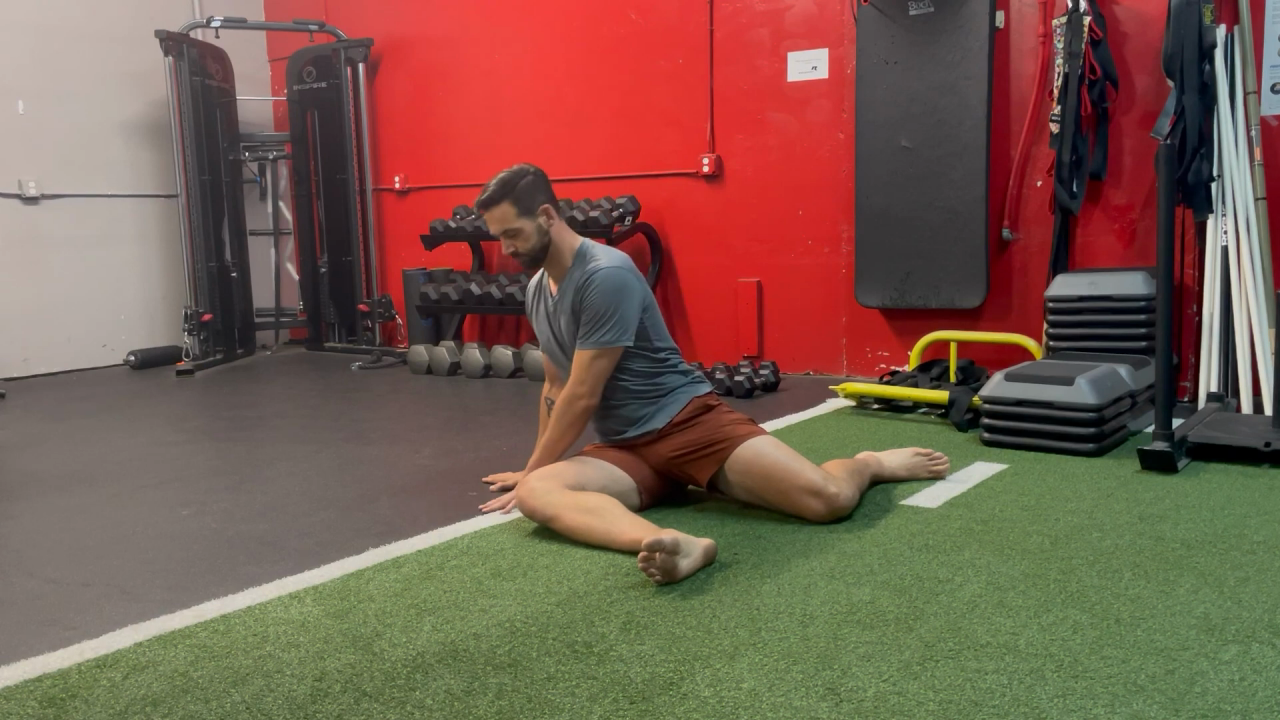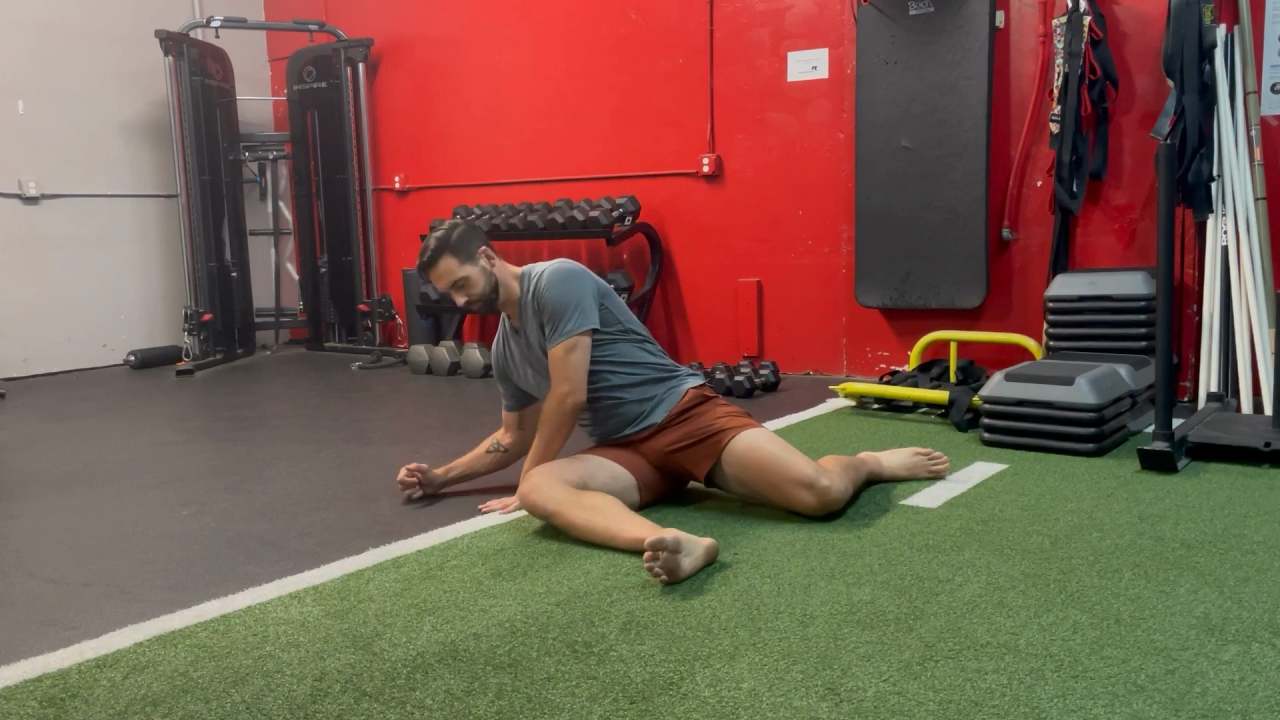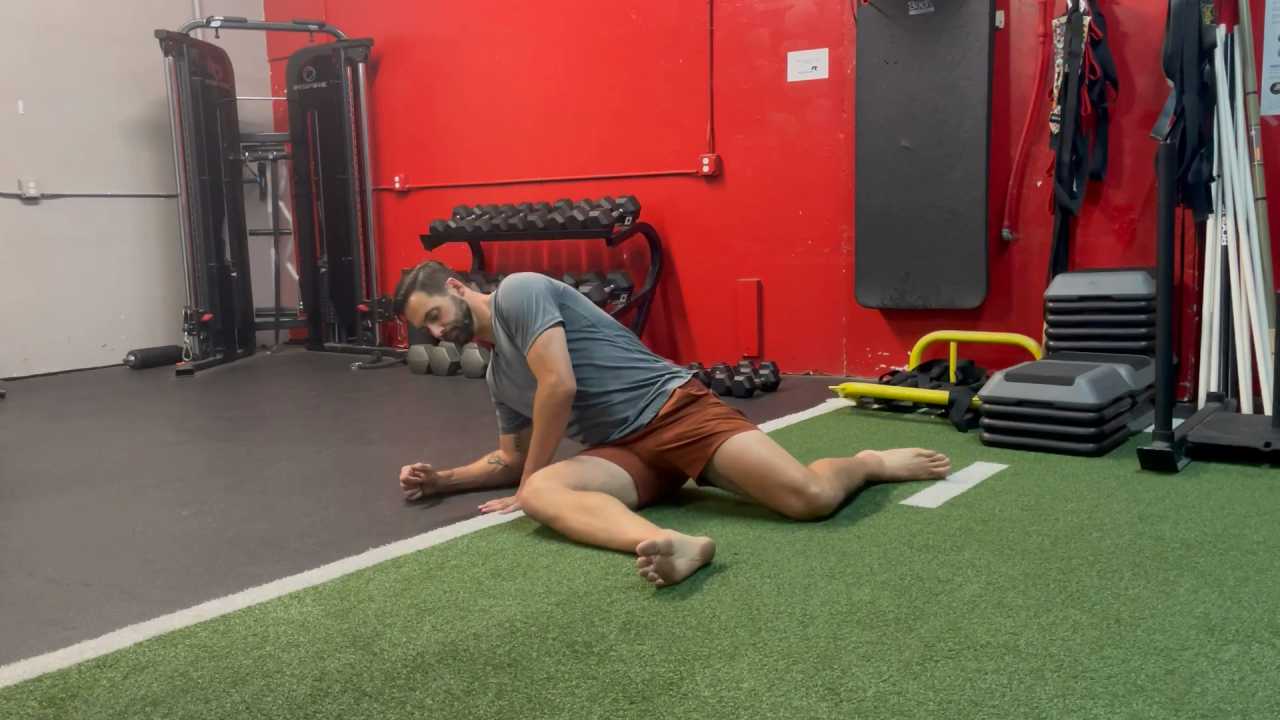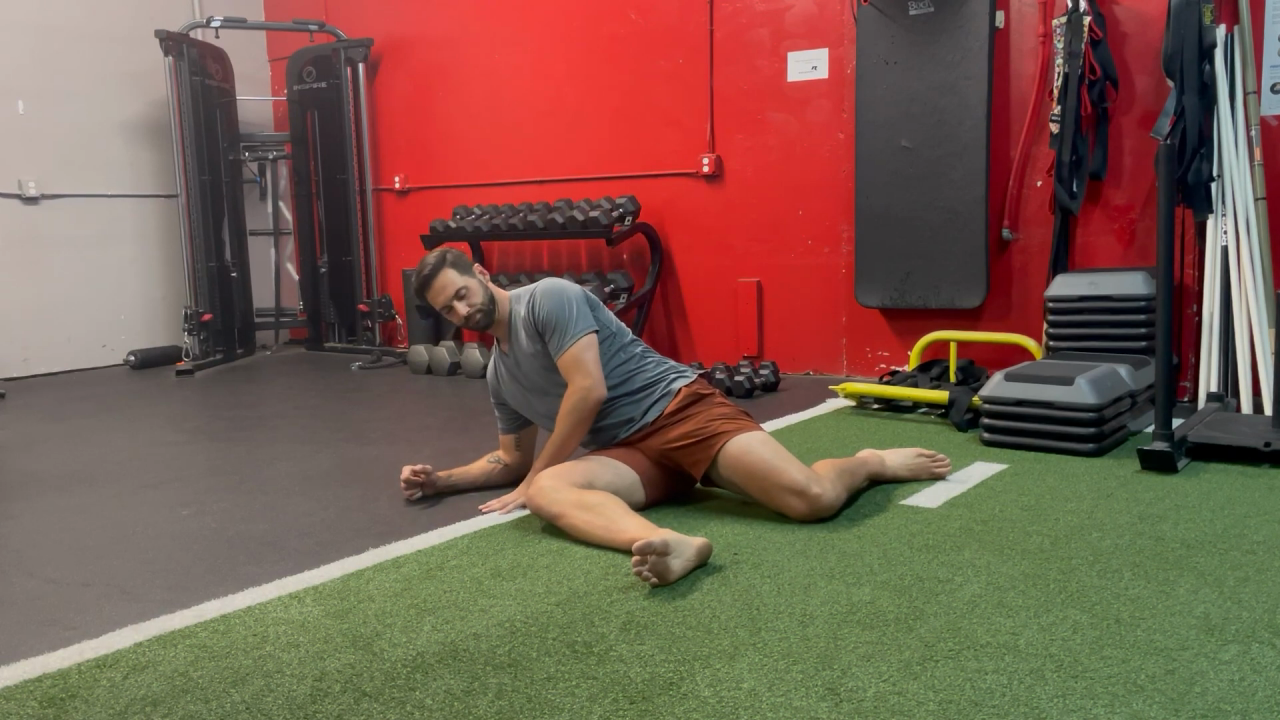
dt=0.7s
person 1, frame 1
left shoulder: (607, 276)
right shoulder: (536, 291)
left elbow: (584, 397)
right elbow: (555, 388)
left wrist: (532, 468)
right wrist: (530, 474)
left hip: (688, 421)
right hip: (626, 450)
left knee: (830, 498)
right knee: (534, 495)
left ankle: (871, 464)
right ankle: (675, 543)
person 1, frame 2
left shoulder: (557, 280)
right shoulder: (505, 348)
left elbow: (569, 395)
right elbow: (513, 438)
left wrist: (527, 474)
right wrist: (442, 476)
left hip: (684, 412)
right hip: (626, 448)
left knee: (819, 491)
right knee: (539, 491)
left ankle: (871, 464)
right ankle: (667, 543)
person 1, frame 3
left shoulder: (517, 291)
right shoulder: (498, 373)
left elbow: (559, 386)
right elbow: (512, 458)
left wrist: (528, 480)
right wrist: (441, 480)
left hip: (675, 408)
right hip: (623, 449)
left knee: (811, 497)
right knee: (542, 493)
left ankle: (869, 463)
right ankle: (672, 545)
person 1, frame 4
left shoulder: (548, 298)
right shoulder: (498, 374)
left elbow: (589, 390)
right elbow: (511, 460)
left wrist: (534, 475)
right wrist: (441, 479)
left hip: (679, 409)
right hip: (628, 453)
left knee: (813, 497)
right knee: (547, 494)
left ankle: (873, 463)
right ankle: (667, 544)
